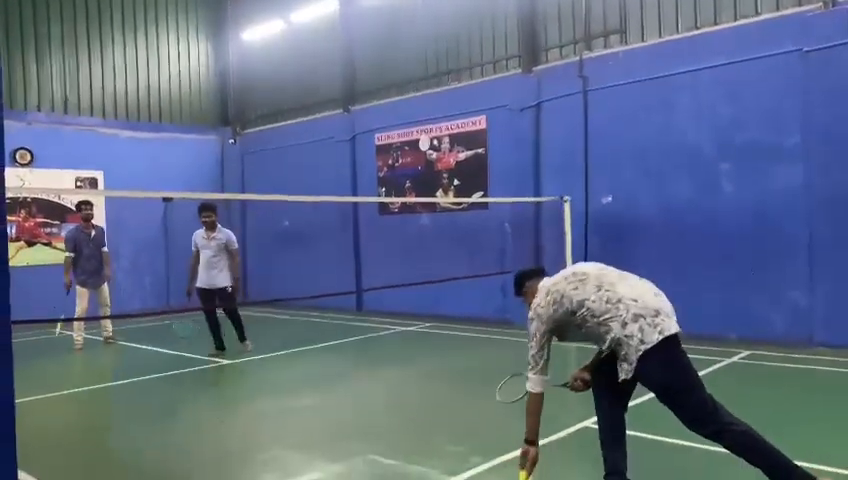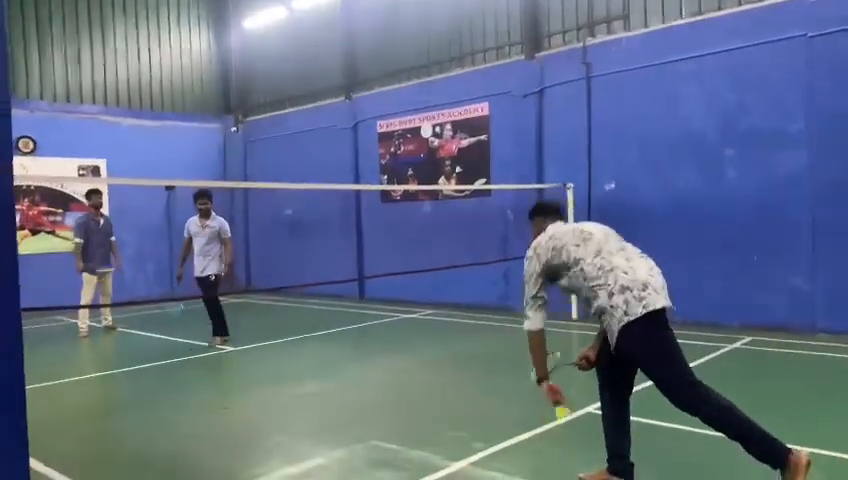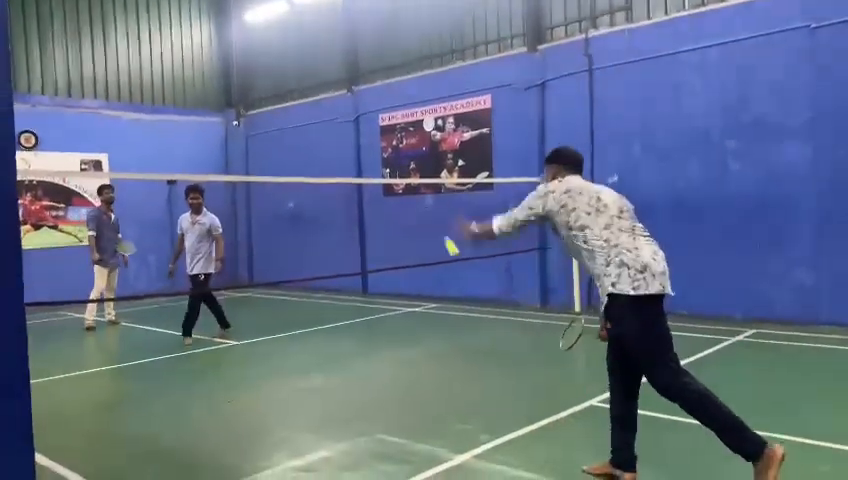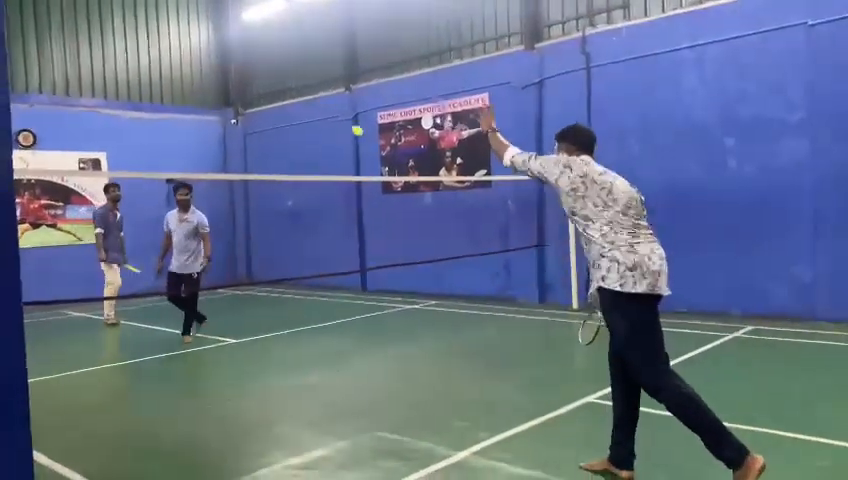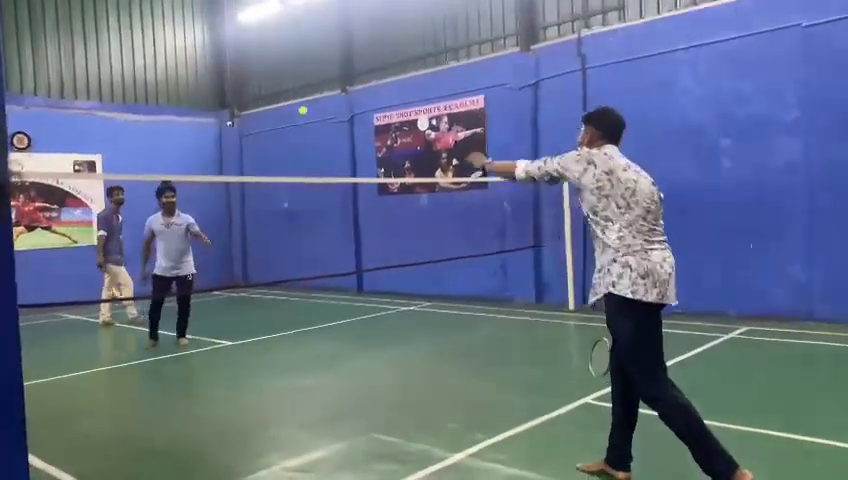
dt=0.2s
person 1, frame 1
left shoulder: (541, 304)
right shoulder: (577, 274)
left elbow: (536, 378)
left wrist: (531, 442)
right wrist: (590, 368)
left hip: (644, 332)
right hip: (653, 313)
left knee: (705, 417)
right knee: (606, 390)
person 1, frame 2
left shoulder: (542, 247)
right shoulder: (591, 231)
left elbow: (534, 319)
left wrist: (543, 379)
right wrist: (597, 346)
left hip: (632, 306)
right hip: (648, 293)
left knee: (687, 393)
right knee: (610, 375)
person 1, frame 3
left shoulder: (552, 191)
right shoulder: (606, 193)
left elbow: (506, 223)
left wrist: (476, 231)
right wrist: (614, 317)
left hip: (628, 284)
right hip: (646, 278)
left knee: (668, 377)
right knee: (622, 369)
left ankle: (759, 451)
person 1, frame 4
left shoulder: (564, 167)
right shoulder: (616, 180)
left elbow: (517, 157)
left wrist: (491, 132)
left hip: (621, 280)
right hip: (645, 274)
left knee: (657, 377)
right knee: (624, 367)
person 1, frame 5
left shoulder: (585, 160)
right shoulder: (642, 177)
left elbow: (529, 170)
left wrist: (486, 163)
left hip: (626, 285)
right hip: (652, 280)
left knee: (653, 384)
right knee: (624, 371)
person 2, frame 1
left shoulder: (227, 235)
right shoulder: (196, 236)
left elbow: (235, 258)
right elbow: (195, 260)
left wrist: (236, 280)
right wrist: (191, 282)
left hip: (223, 282)
right hip: (203, 284)
left knee: (231, 311)
right knee: (210, 315)
left ankle: (243, 339)
right ankle: (219, 347)
person 2, frame 2
left shoulder: (220, 223)
right shoulder: (190, 223)
left elbow: (227, 245)
right elbow: (187, 245)
left wrist: (226, 265)
right wrist: (180, 267)
left hip: (213, 269)
right hip: (199, 270)
left knee: (210, 300)
right knee: (211, 302)
left ankle: (218, 334)
right ankle: (223, 333)
person 2, frame 3
left shoulder: (211, 219)
right shoulder: (182, 219)
left elbow: (219, 241)
right elbow: (180, 242)
left wrist: (219, 260)
right wrist: (173, 263)
left hip: (204, 268)
right hip: (191, 267)
left knee: (194, 299)
right knee: (207, 298)
left ankle: (187, 333)
right ankle: (224, 326)
person 2, frame 4
left shoulder: (199, 217)
right shoulder: (170, 216)
left elbow: (206, 240)
right elbow: (168, 239)
left wrist: (206, 258)
right wrist: (161, 260)
left hip: (193, 267)
right hip: (175, 266)
left knee: (190, 299)
right knee: (172, 296)
left ankle: (186, 332)
right ankle: (199, 318)
person 2, frame 5
left shoulder: (186, 220)
right shoulder: (152, 221)
left elbow: (198, 234)
right elbow: (147, 244)
left wrist: (205, 240)
right wrist: (144, 267)
left hip: (184, 270)
right hip: (161, 270)
left knee: (184, 303)
right knee: (156, 303)
left ankle: (181, 335)
right ankle: (153, 337)
person 3, frame 1
left shoulder: (100, 231)
right shoulder: (72, 234)
left elbow: (104, 252)
right elbow: (69, 256)
left wrist: (107, 269)
right wrist: (67, 276)
left hip: (99, 277)
right hip: (82, 279)
left knee: (105, 305)
right knee: (81, 310)
left ankle: (107, 333)
right ankle: (78, 340)
person 3, frame 2
left shoulder: (107, 220)
right shoulder: (82, 221)
left elbow: (112, 241)
right elbow: (78, 242)
left wrist: (117, 258)
right wrist: (79, 261)
left hip: (106, 265)
right hip: (90, 266)
left knee: (106, 294)
right knee: (87, 297)
left ankle: (107, 321)
right ankle: (83, 328)
person 3, frame 3
left shoulder: (115, 217)
right shoulder: (94, 214)
right elbow: (91, 235)
left wrist: (123, 254)
right wrist: (94, 253)
left hip: (114, 259)
right hip: (101, 259)
left knee: (110, 289)
right knee: (99, 289)
left ankle: (109, 316)
right ankle: (89, 320)
person 3, frame 4
left shoulder: (119, 214)
right shoulder: (101, 212)
right elbow: (99, 234)
left wrist: (124, 254)
right wrist: (101, 252)
left hip: (117, 256)
right hip: (108, 256)
left knee: (111, 285)
right knee: (115, 283)
left ankle: (109, 315)
right ankle: (109, 315)
person 3, frame 5
left shoulder: (119, 216)
right shoulder: (105, 215)
right elbow: (101, 236)
left wrist: (122, 256)
right wrist: (100, 255)
left hip: (115, 258)
right hip: (110, 258)
left knee: (109, 288)
right knee: (127, 284)
left ankle: (105, 317)
right ankle: (133, 315)
